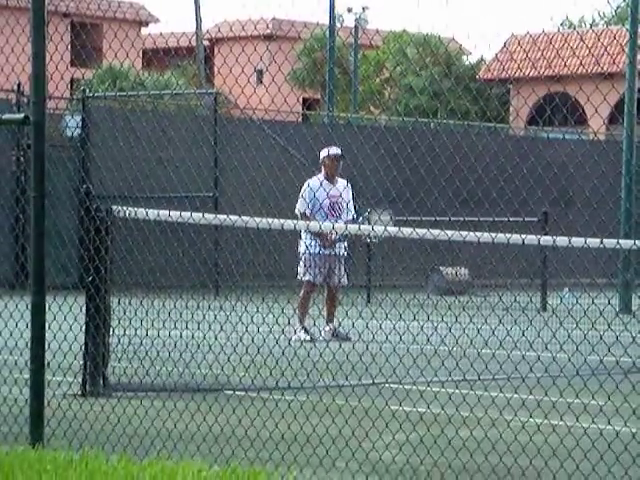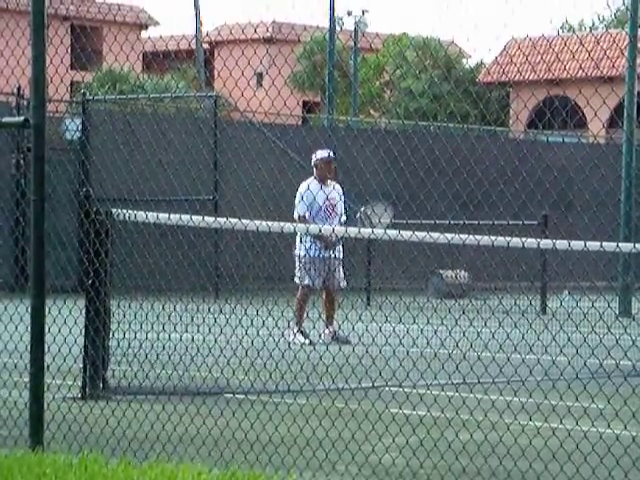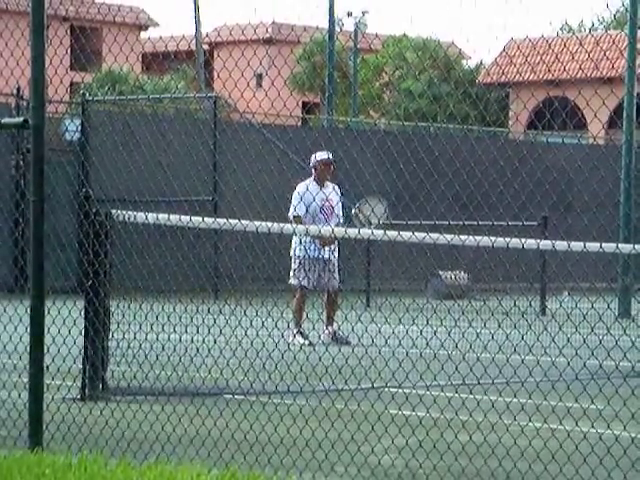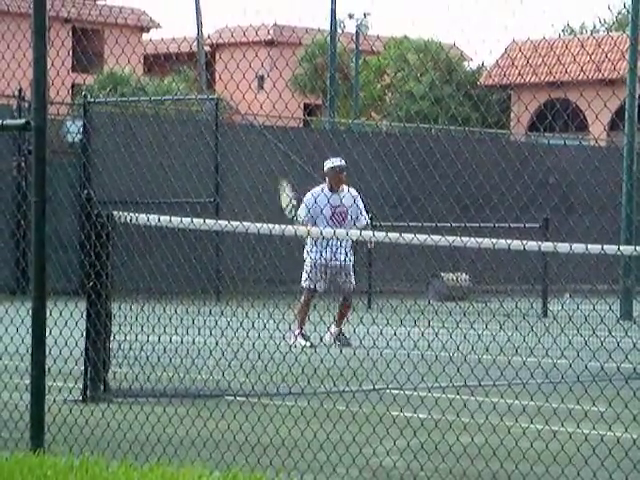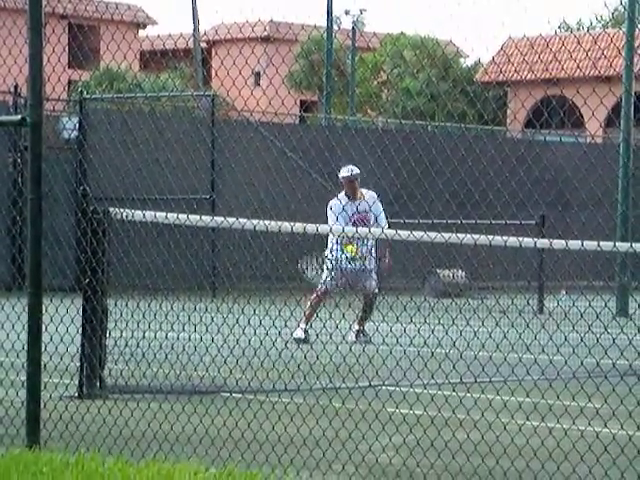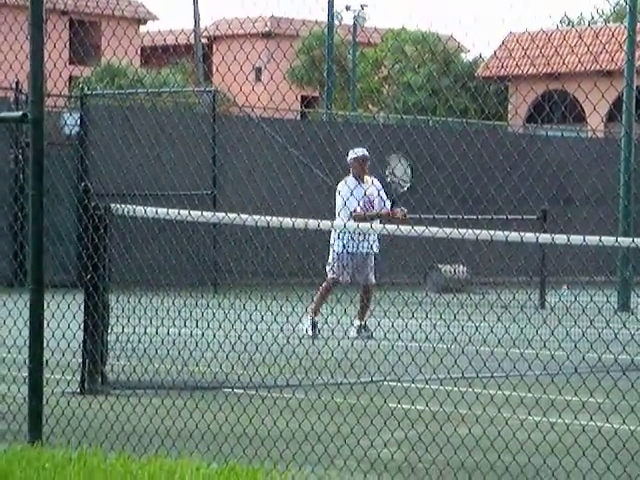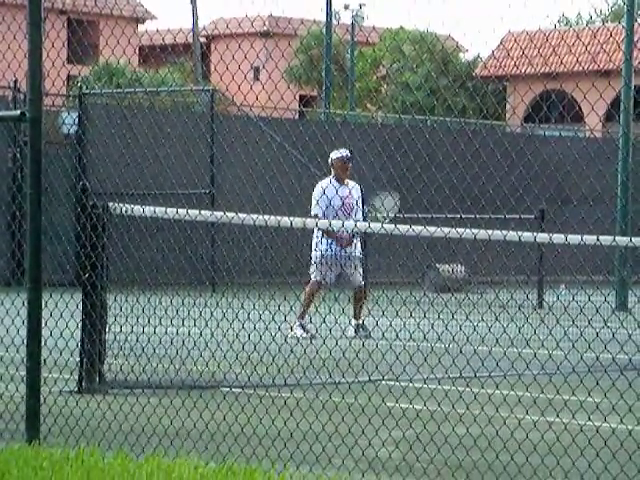
dt=0.4s
person 1, frame 1
left shoulder: (345, 186)
right shoulder: (312, 185)
left elbow: (348, 217)
right elbow: (303, 215)
right wrist: (321, 236)
left hip: (337, 247)
right hip: (314, 246)
left knee: (334, 287)
right knee: (309, 285)
left ankle: (330, 327)
right ankle: (300, 327)
person 1, frame 2
left shoulder: (336, 188)
right shoulder: (307, 188)
right elbow: (301, 219)
right wrist: (322, 238)
left hip: (333, 249)
right hip: (311, 249)
left knee: (332, 290)
right knee: (306, 288)
left ankle: (329, 330)
right ankle: (297, 330)
person 1, frame 3
left shoulder: (334, 190)
right shoulder: (304, 189)
right elbow: (297, 219)
left wrist: (335, 235)
right wrist: (319, 236)
left hip: (329, 250)
right hip: (307, 249)
left knee: (333, 291)
right knee: (302, 290)
left ankle: (330, 331)
right ankle: (296, 331)
person 1, frame 4
left shoulder: (352, 194)
right shoulder: (314, 195)
left elbow: (362, 223)
right elbow: (302, 220)
left hip: (343, 255)
right hip: (318, 254)
left knee: (348, 293)
right knee: (309, 292)
left ankle: (336, 331)
right ankle: (298, 332)
person 1, frame 5
left shoulder: (371, 198)
right shoulder: (336, 204)
left elbow: (381, 227)
right elbow: (339, 233)
left wrist: (385, 253)
right wrist: (351, 250)
left hip: (365, 258)
right hip: (340, 257)
left knee: (371, 295)
right knee: (322, 291)
left ankle: (358, 329)
right ankle: (302, 327)
person 1, frame 6
left shoulder: (374, 183)
right shoulder: (345, 186)
left elbow: (385, 209)
right elbow: (356, 216)
left wrist: (395, 213)
right wrist: (380, 214)
left hip: (366, 245)
right hip: (345, 243)
left knee: (368, 286)
right knee: (332, 281)
left ankle: (359, 325)
right ankle: (311, 318)
person 1, frame 7
left shoulder: (355, 188)
right shoulder: (323, 187)
left elbow: (358, 219)
right elbow: (317, 219)
left wrist: (353, 235)
right wrist: (337, 238)
left hip: (350, 247)
right hip: (327, 247)
left knee: (360, 287)
right knee: (316, 284)
left ankle: (357, 324)
right ankle: (299, 323)
